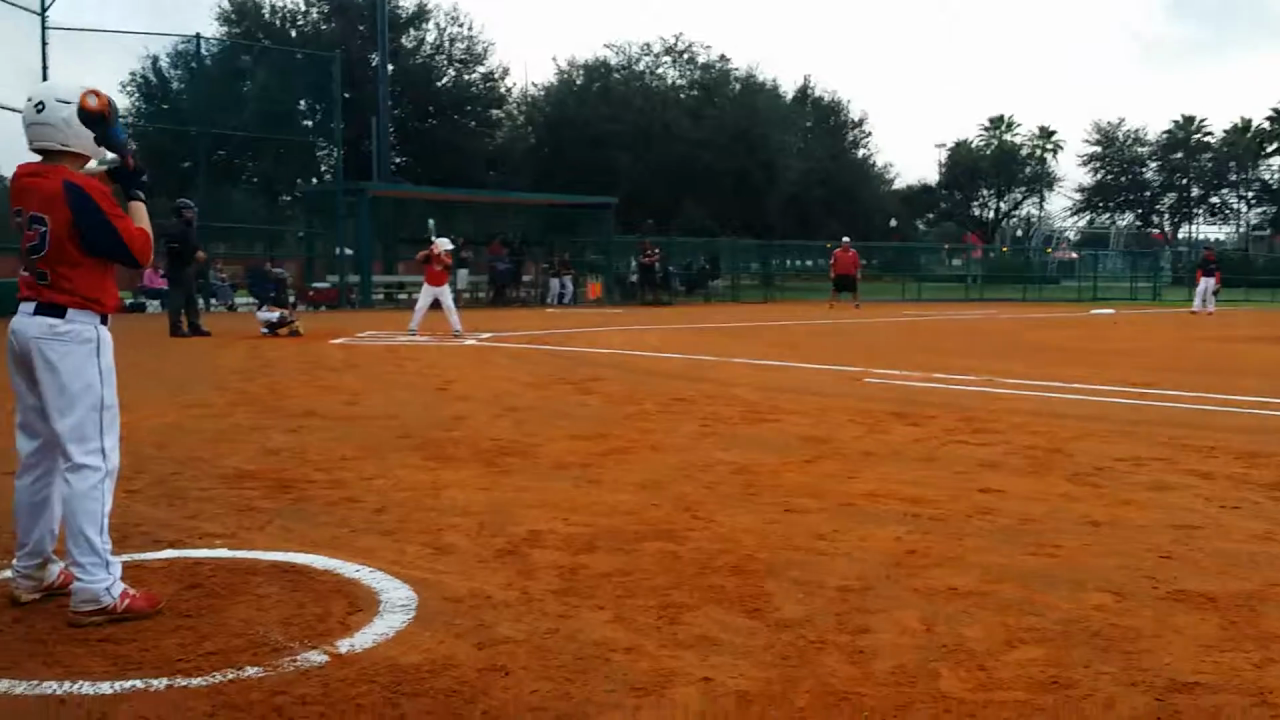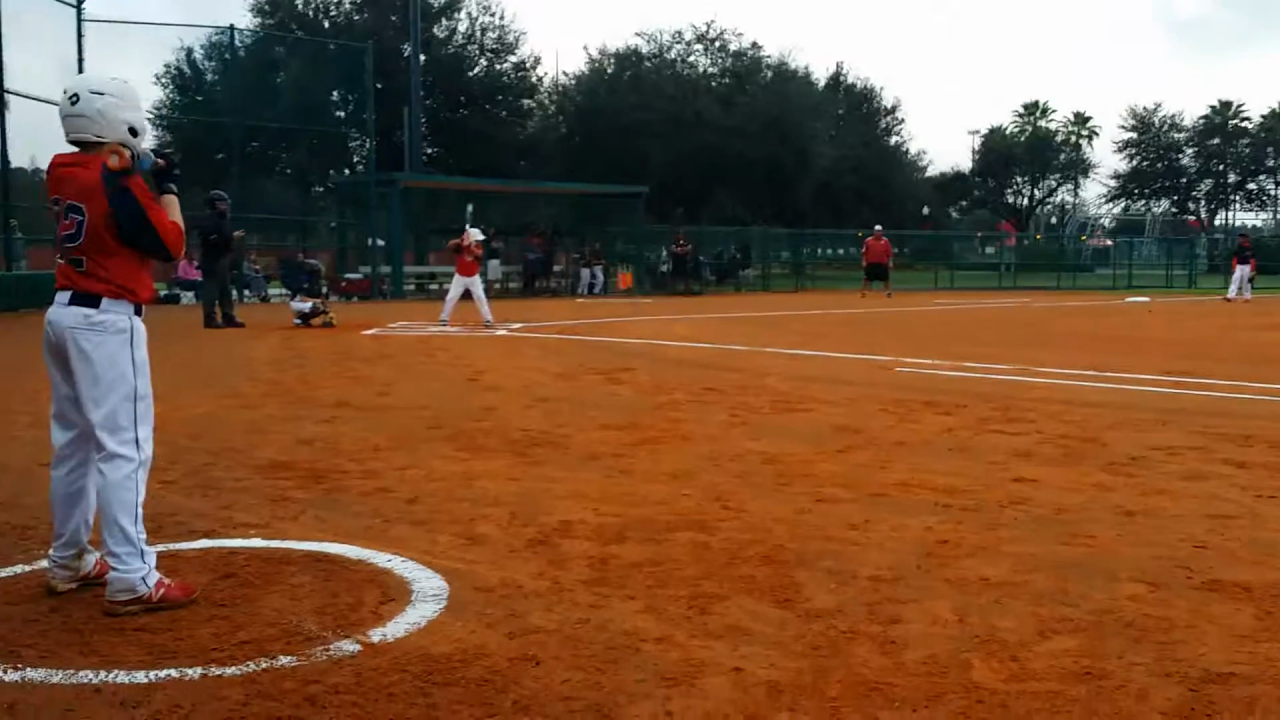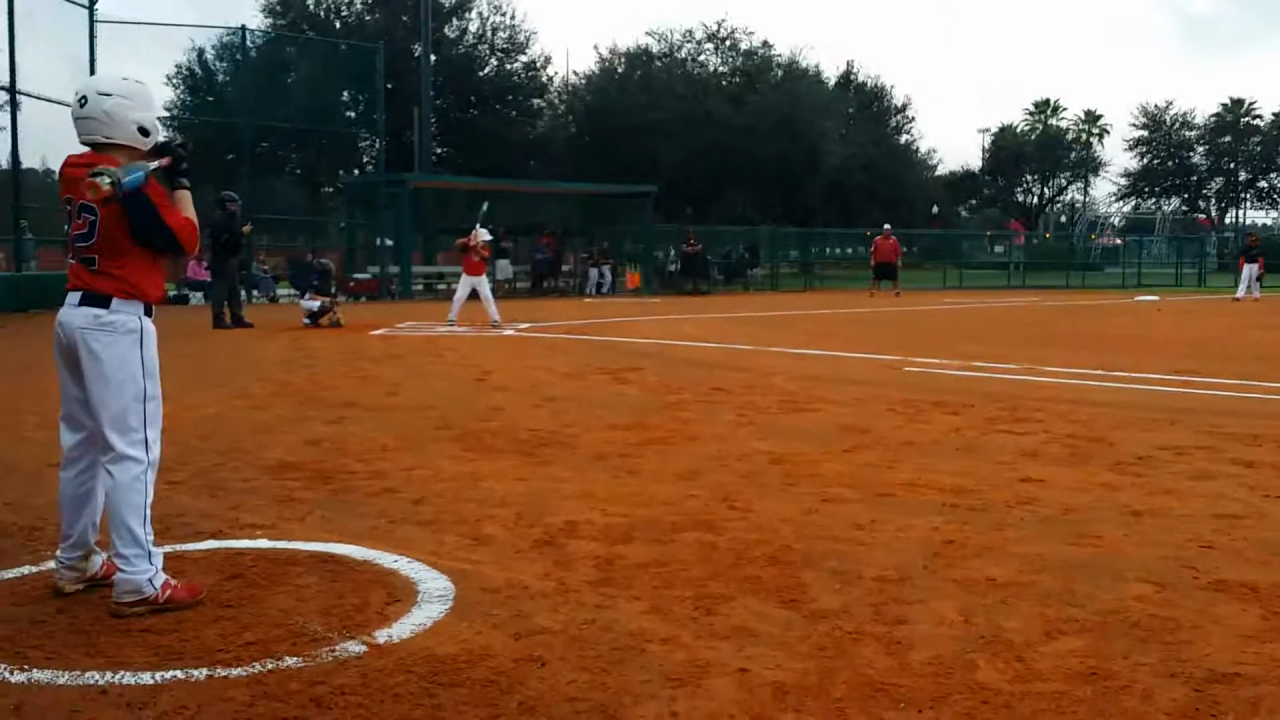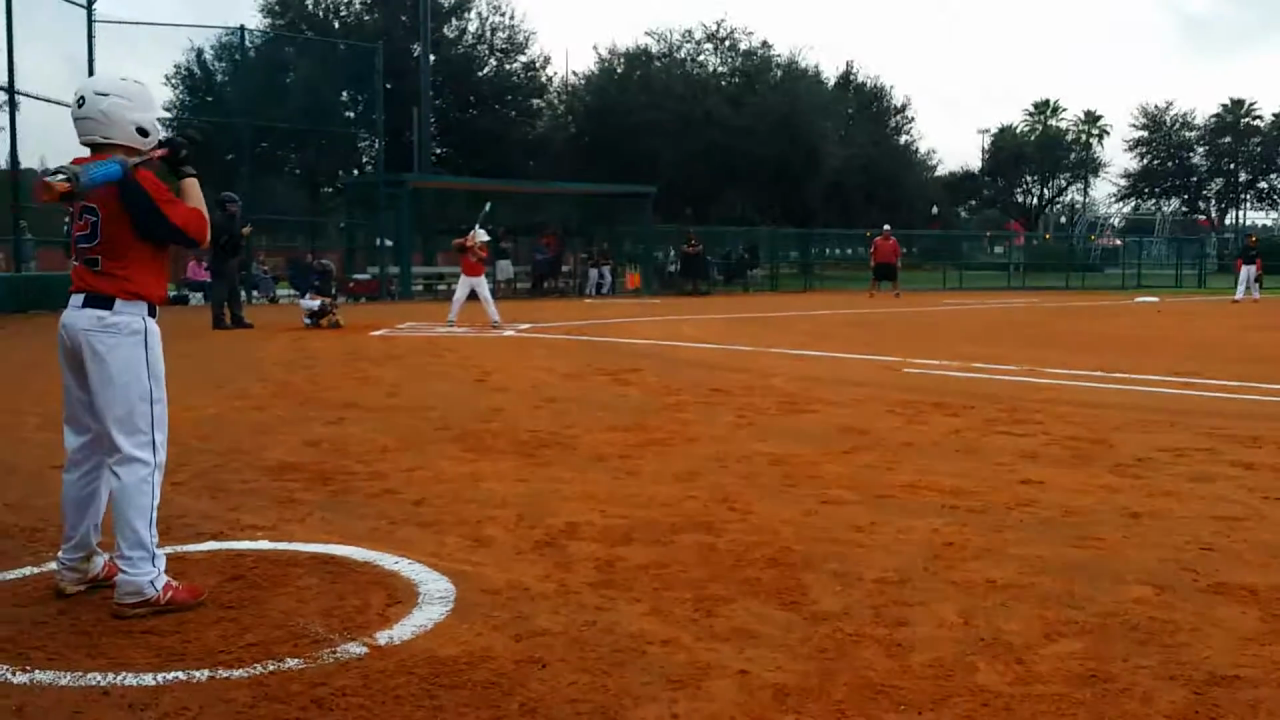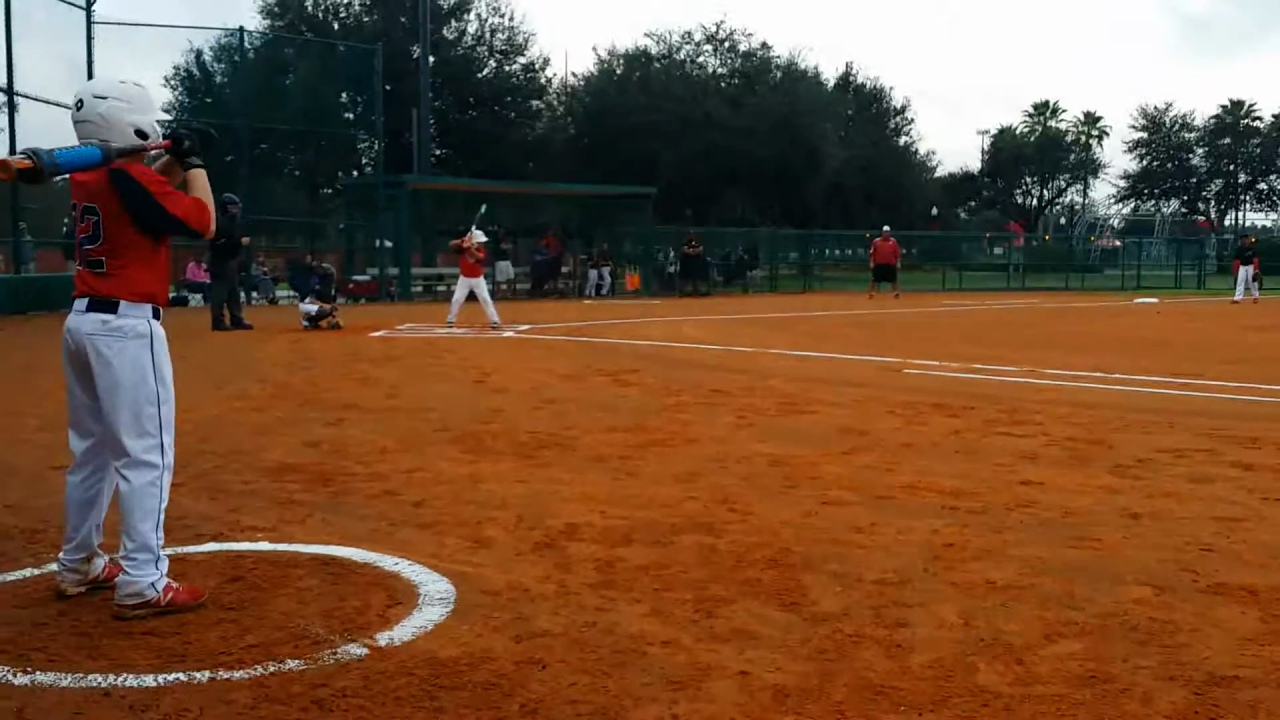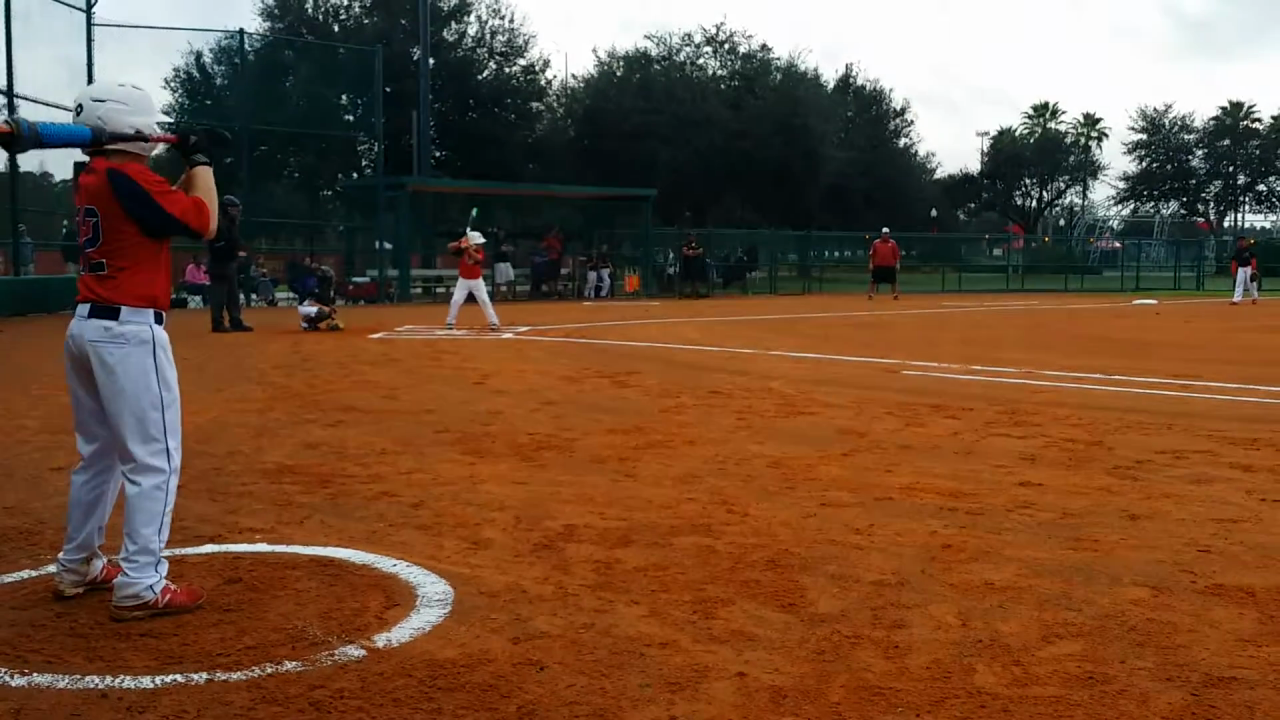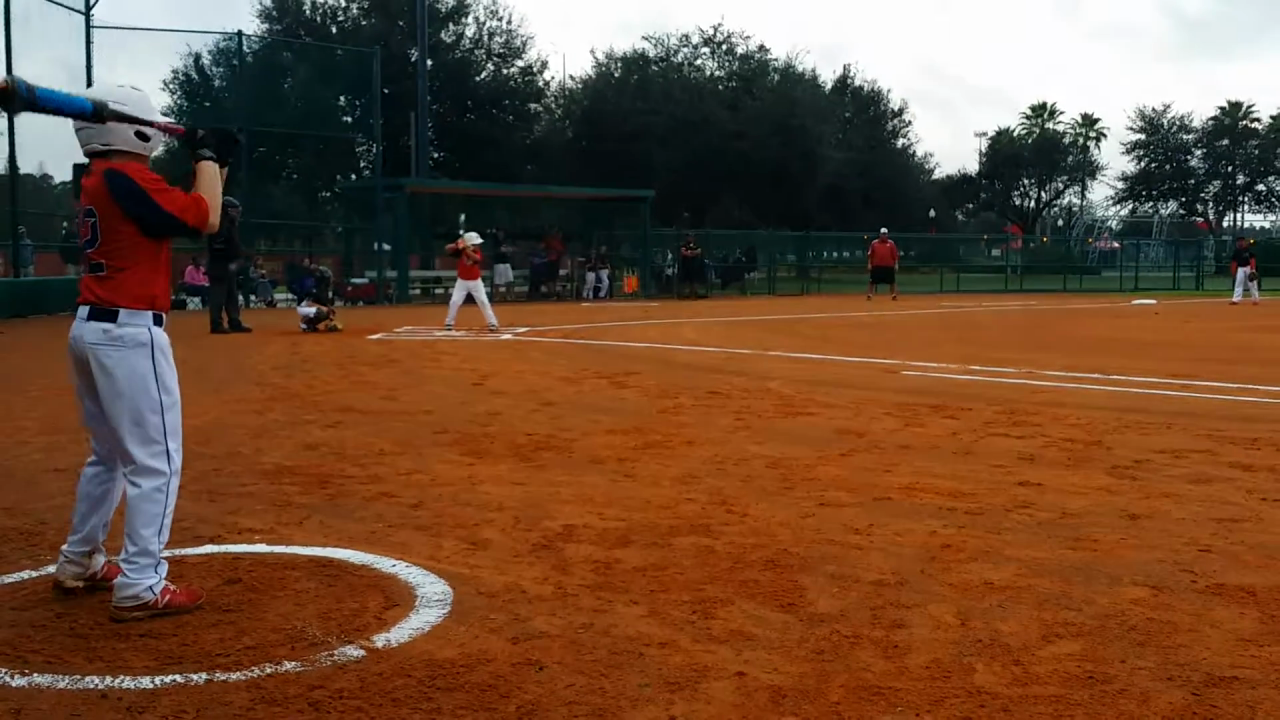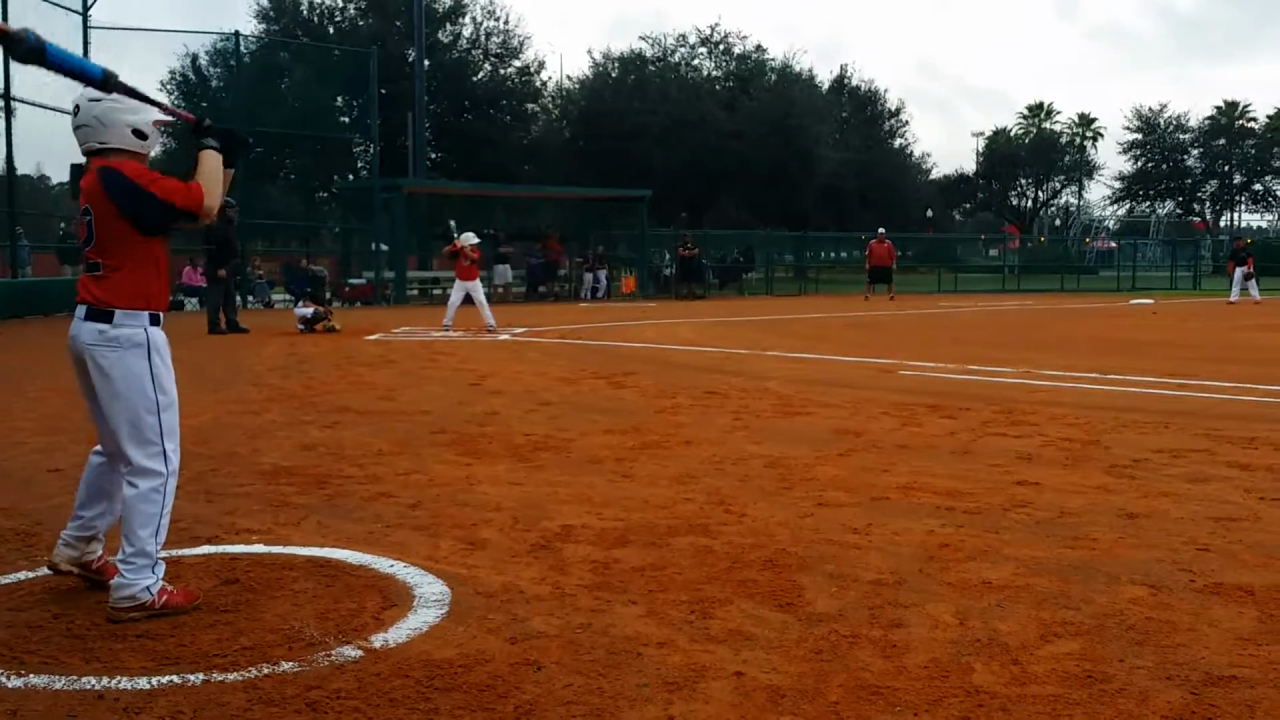
dt=0.1s
person 1, frame 1
left shoulder: (25, 181)
right shoulder: (82, 192)
right elbow: (141, 253)
left wrist: (110, 183)
right wrist: (133, 192)
left hip: (29, 325)
right hip: (72, 332)
left knee: (38, 455)
right knee: (89, 458)
left ankle: (32, 572)
right ankle: (93, 591)
person 1, frame 2
left shoulder: (61, 170)
right shoulder: (120, 183)
right elbow: (173, 247)
left wrist: (140, 167)
right wrist: (166, 184)
left hip: (64, 314)
right hip: (108, 322)
left knee: (73, 444)
right knee: (123, 449)
left ankle: (69, 561)
right ankle: (131, 579)
person 1, frame 3
left shoulder: (74, 170)
right shoulder: (132, 183)
right elbow: (187, 243)
left wrist: (153, 161)
right wrist: (178, 181)
left hip: (75, 315)
right hip: (118, 323)
left knee: (81, 446)
right knee: (132, 450)
left ankle: (75, 562)
right ankle: (137, 581)
person 1, frame 4
left shoulder: (82, 174)
right shoulder: (129, 179)
right elbow: (198, 232)
left wrist: (167, 163)
right wrist: (186, 169)
left hip: (79, 317)
right hip: (121, 324)
left knee: (86, 448)
right knee: (138, 451)
left ankle: (77, 564)
right ankle: (140, 583)
person 1, frame 5
left shoulder: (87, 177)
right shoulder: (129, 177)
left elbow: (147, 191)
right elbow: (204, 223)
left wrist: (177, 160)
right wrist: (193, 162)
left hip: (84, 321)
right hip: (126, 327)
left knee: (92, 451)
right knee: (146, 454)
left ankle: (77, 565)
right ankle: (140, 584)
person 1, frame 6
left shoulder: (95, 179)
right shoulder: (125, 177)
left elbow: (173, 205)
right elbow: (205, 222)
left wrist: (198, 162)
right wrist: (198, 160)
left hip: (87, 326)
right hip: (129, 331)
left knee: (99, 454)
right knee: (155, 459)
left ankle: (77, 566)
right ankle: (140, 586)
person 1, frame 7
left shoulder: (100, 179)
right shoulder: (125, 178)
left elbow: (178, 208)
right elbow: (205, 219)
left wrist: (216, 161)
right wrist: (205, 156)
left hip: (90, 327)
right hip: (129, 333)
left knee: (109, 453)
right knee: (155, 460)
left ankle: (79, 562)
right ankle: (139, 587)
person 1, frame 8
left shoulder: (104, 178)
right shoulder: (118, 176)
left elbow: (193, 212)
right elbow: (202, 204)
left wrist: (224, 160)
right wrist: (209, 144)
left hip: (92, 326)
right hip: (126, 332)
left knee: (117, 447)
right knee: (153, 460)
left ankle: (79, 545)
right ankle: (137, 588)
